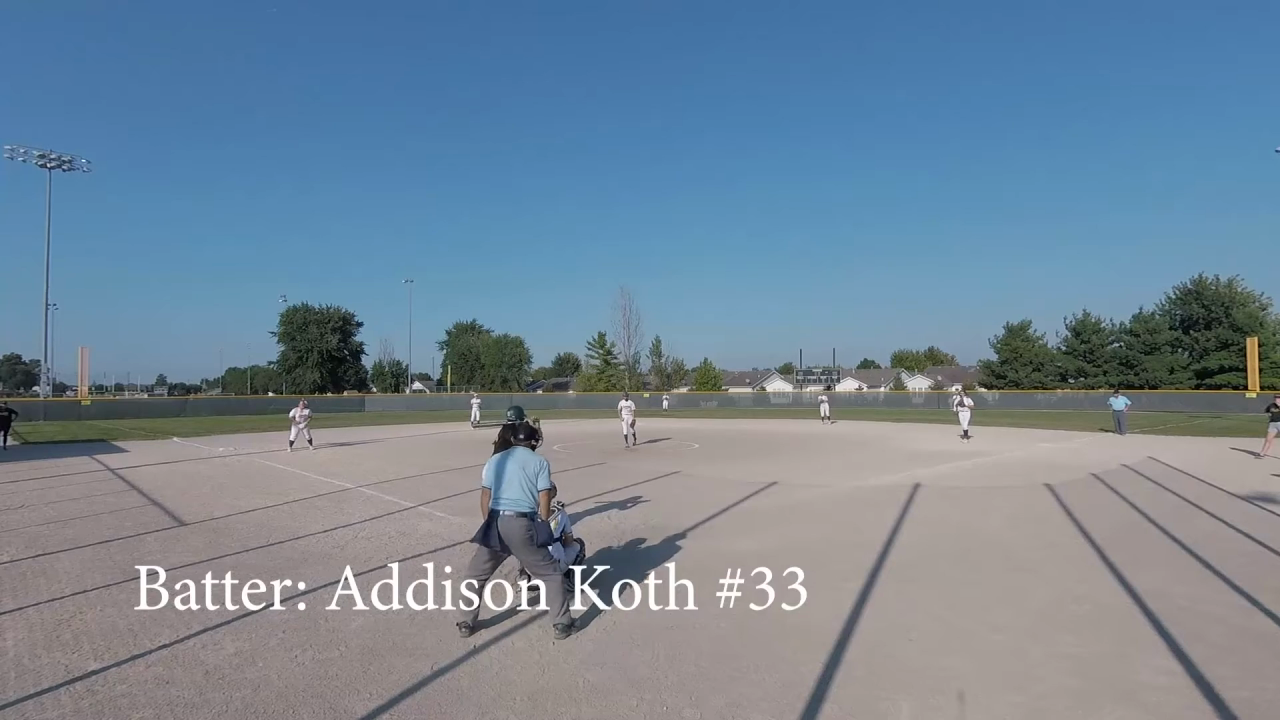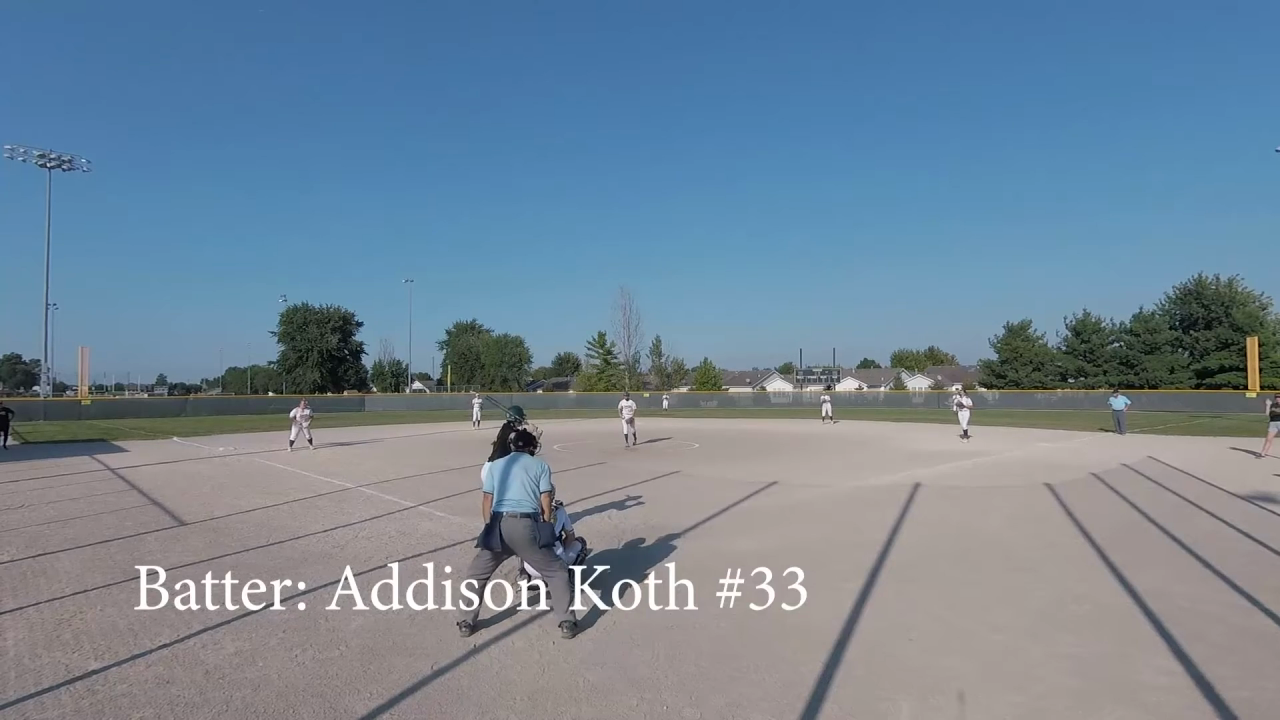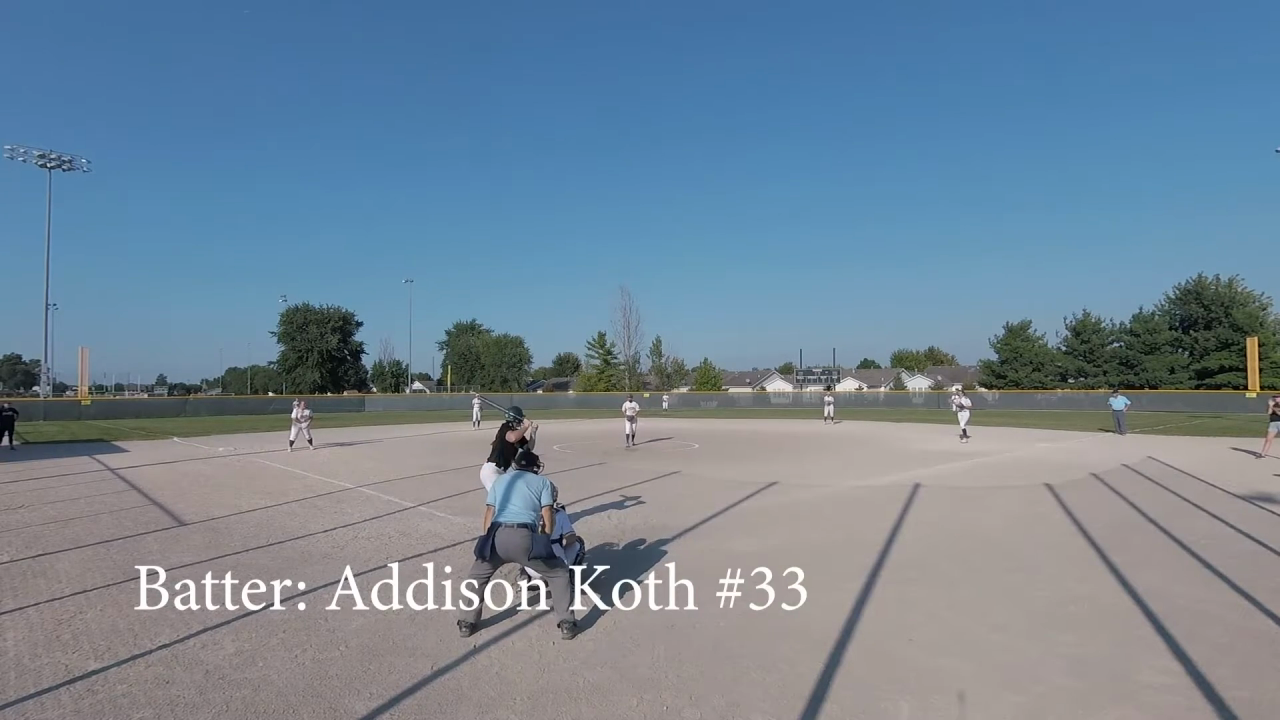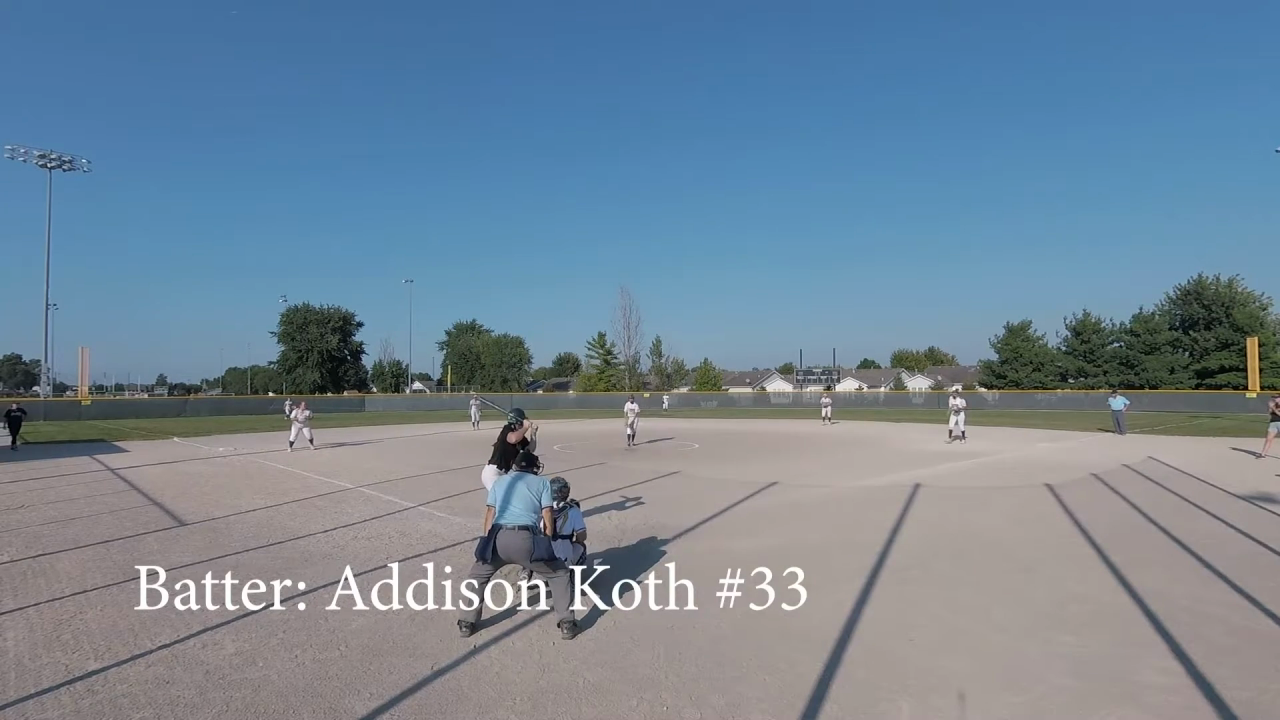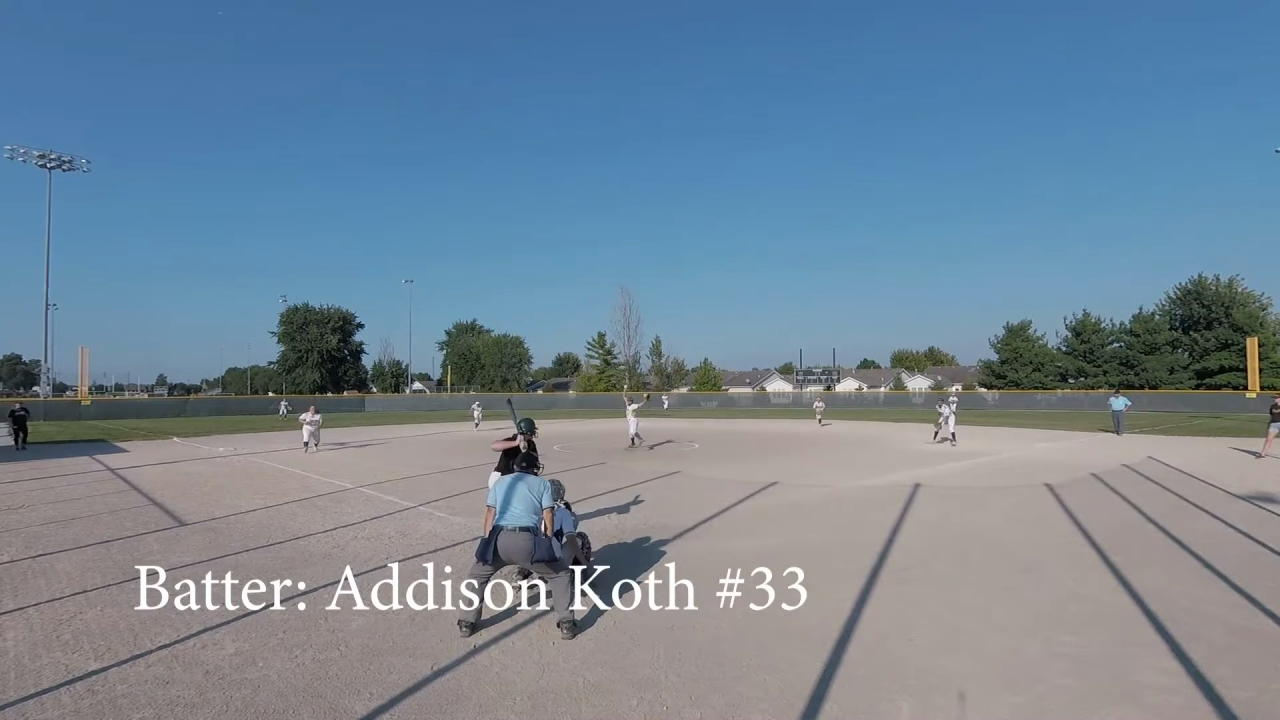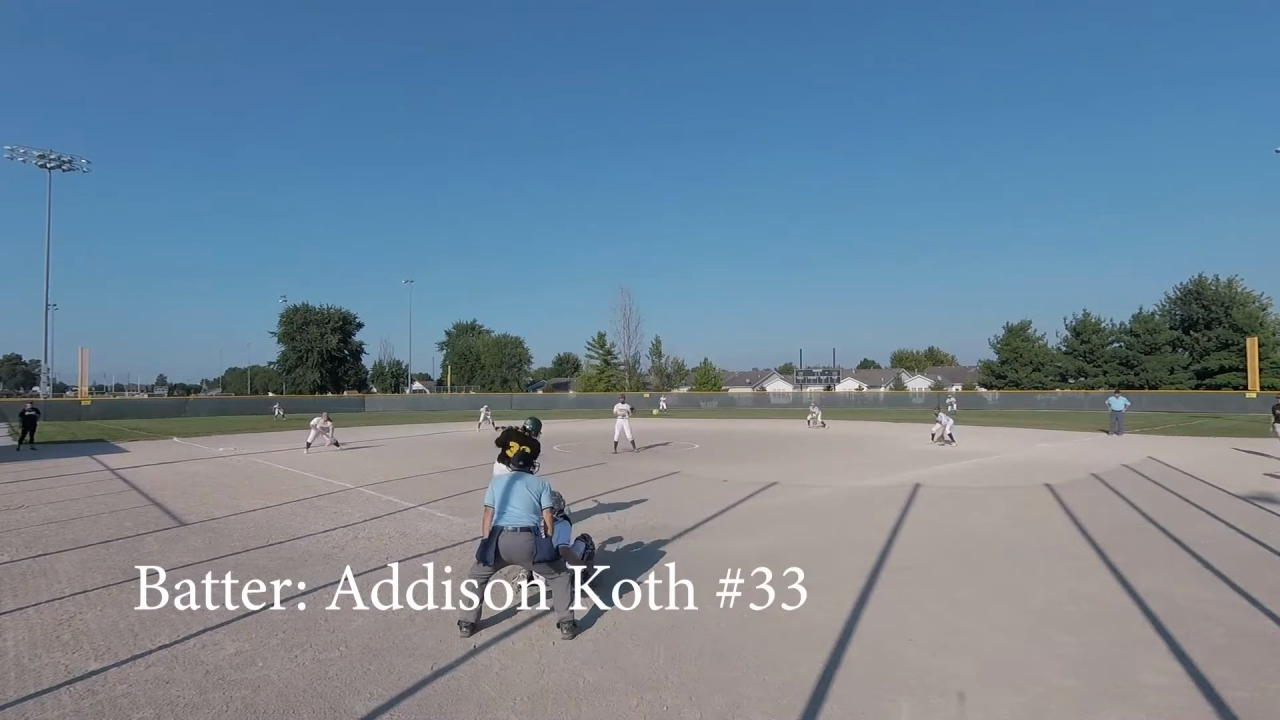
dt=0.7s
person 1, frame 1
left shoulder: (495, 459)
right shoulder: (540, 461)
left elbow: (485, 494)
right elbow: (544, 497)
left hip: (497, 523)
right hip: (524, 525)
left knee: (476, 574)
right knee: (551, 574)
left ankle: (466, 622)
right ankle: (561, 624)
person 1, frame 2
left shoulder: (496, 465)
right shoulder: (540, 465)
left elbow: (487, 499)
right elbow: (546, 500)
left wrist: (489, 527)
left hip: (499, 525)
right hip: (527, 526)
left knee: (477, 574)
right knee: (556, 572)
left ankle: (466, 622)
right ankle: (566, 622)
person 1, frame 3
left shoulder: (500, 480)
right shoulder: (542, 482)
left elbow: (489, 512)
right elbow: (547, 514)
left wrist: (487, 541)
right wrist: (546, 543)
left hip: (498, 536)
right hip: (525, 537)
left knee: (477, 576)
right knee: (559, 573)
left ankle: (467, 623)
right ankle: (566, 623)
person 1, frame 4
left shoulder: (500, 481)
right shoulder: (542, 482)
left elbow: (490, 513)
right elbow: (547, 515)
left wrist: (487, 543)
left hip: (498, 537)
right hip: (526, 539)
left knee: (478, 576)
right knee: (560, 574)
left ankle: (467, 623)
right ankle: (567, 624)
person 1, frame 5
left shoulder: (500, 482)
right shoulder: (543, 484)
left elbow: (490, 514)
right elbow: (548, 517)
left wrist: (487, 544)
left hip: (499, 539)
right hip: (527, 540)
left knee: (477, 576)
right knee: (560, 574)
left ankle: (467, 623)
right ankle: (566, 624)
person 1, frame 6
left shoulder: (497, 481)
right shoulder: (541, 483)
left elbow: (488, 514)
right elbow: (548, 517)
left wrist: (487, 543)
left hip: (500, 539)
right hip: (527, 539)
left knee: (477, 576)
right knee: (561, 575)
left ankle: (467, 623)
right ankle: (566, 624)
